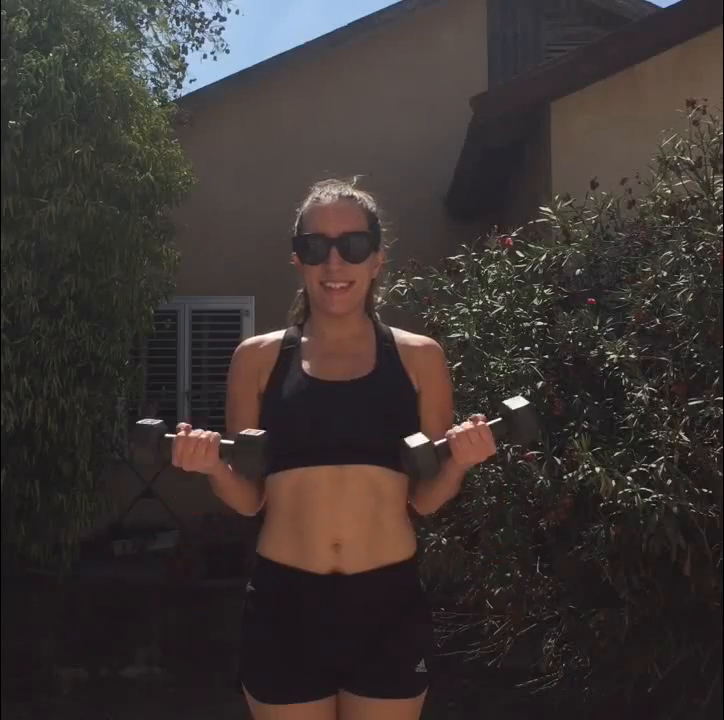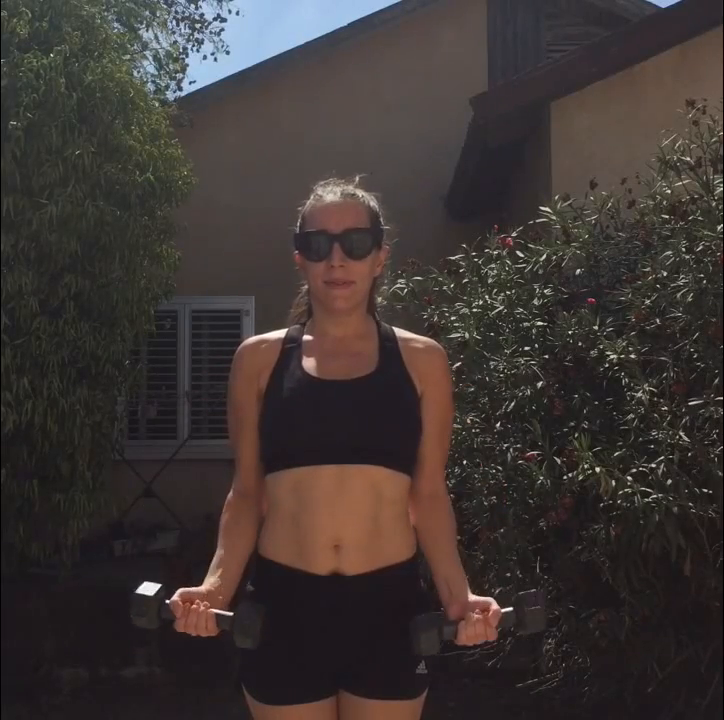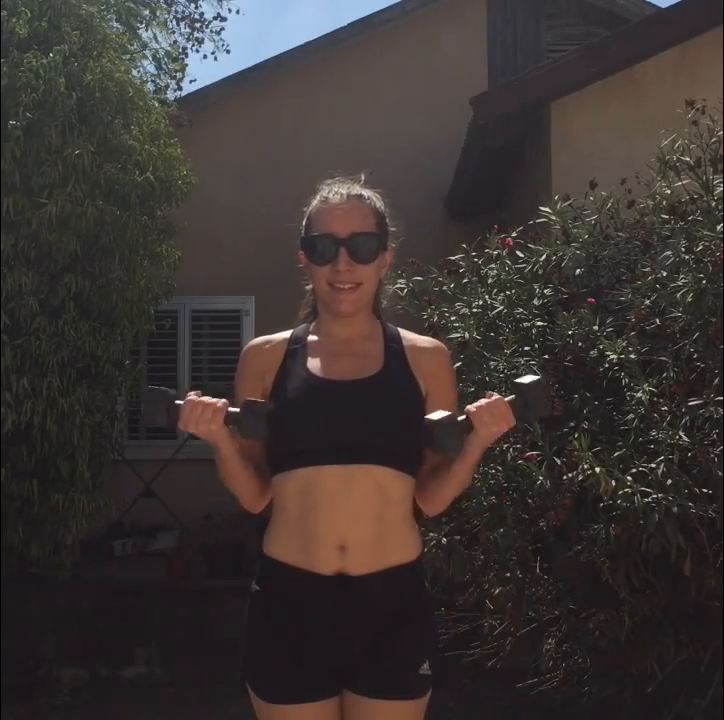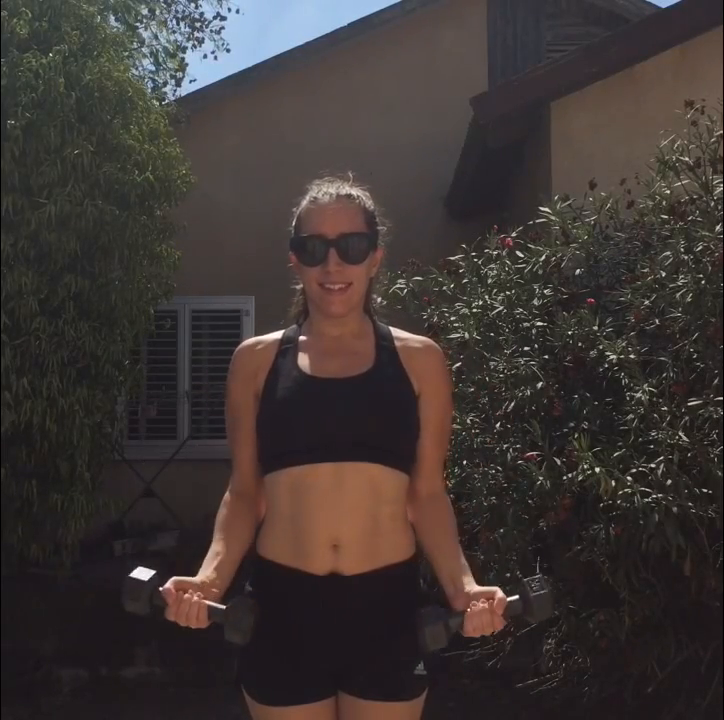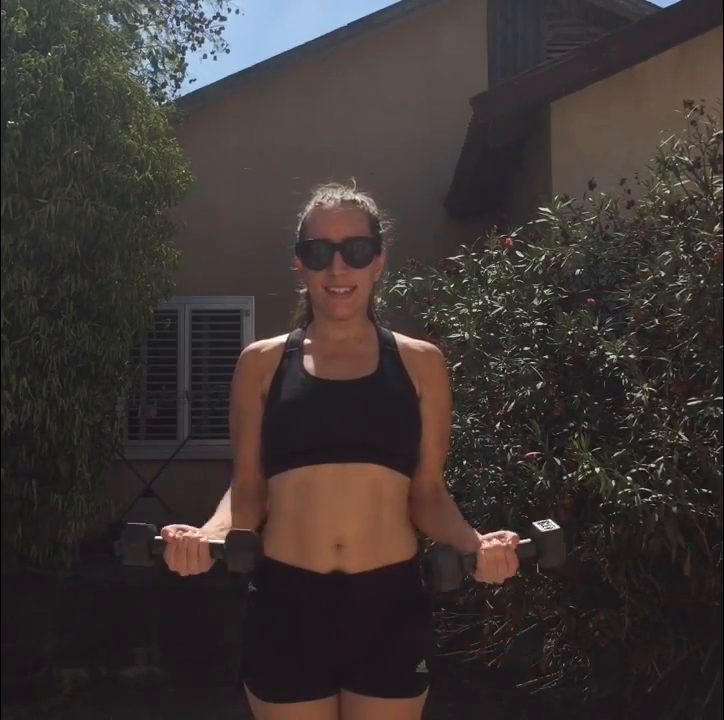
dt=1s
person 1, frame 1
left shoulder: (419, 358)
right shoulder: (259, 359)
left elbow: (425, 499)
right elbow: (249, 498)
left wrist: (457, 459)
right wrist: (214, 463)
left hip: (388, 603)
right hip: (285, 603)
person 1, frame 2
left shoulder: (421, 359)
right shoulder: (260, 358)
left elbow: (429, 493)
right elbow: (247, 490)
left wrist: (457, 593)
right wrist: (217, 585)
left hip: (388, 604)
right hip: (285, 603)
person 1, frame 3
left shoulder: (425, 359)
right shoulder: (265, 358)
left elbow: (432, 497)
right elbow: (254, 495)
left wrist: (476, 442)
right wrist: (221, 437)
left hip: (394, 604)
right hip: (290, 603)
person 1, frame 4
left shoulder: (418, 358)
right shoulder: (257, 359)
left elbow: (428, 494)
right elbow: (244, 491)
left wrist: (463, 586)
right wrist: (211, 577)
left hip: (387, 605)
right hip: (284, 605)
person 1, frame 5
left shoulder: (420, 363)
right shoulder: (262, 362)
left elbow: (427, 492)
right elbow: (247, 494)
left wrist: (474, 544)
right wrist: (211, 534)
left hip: (390, 604)
right hip: (286, 604)
